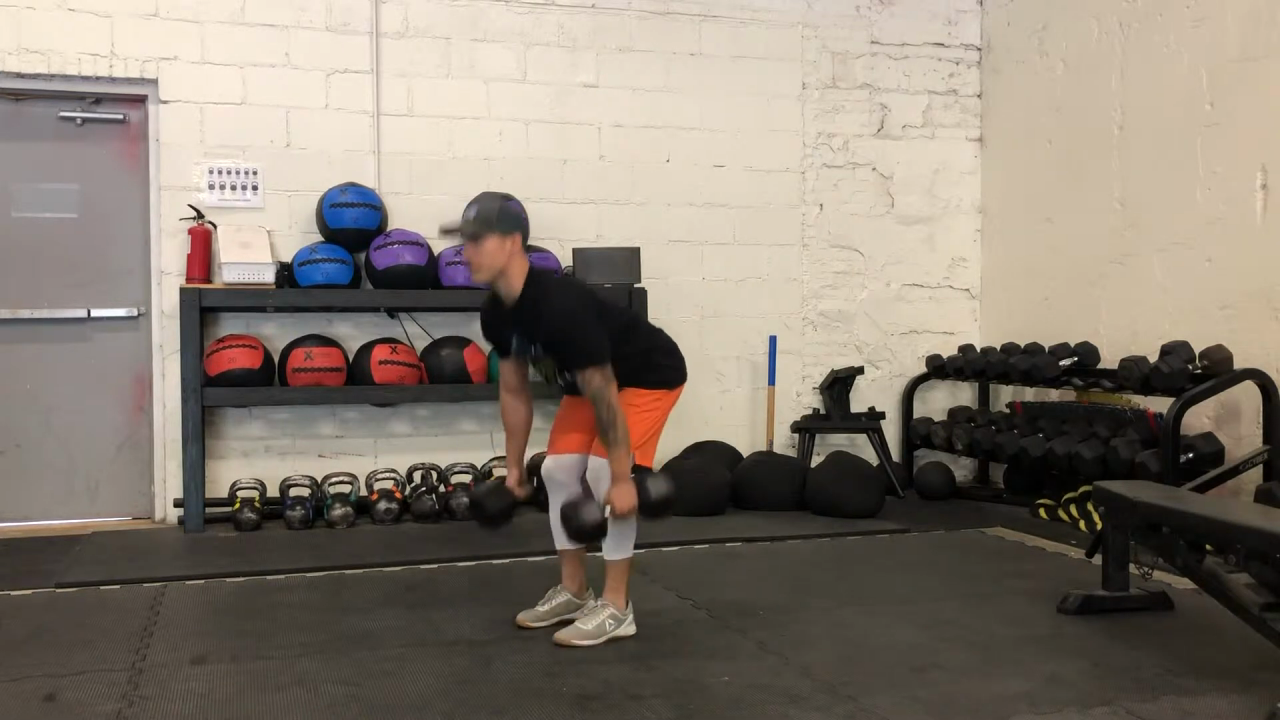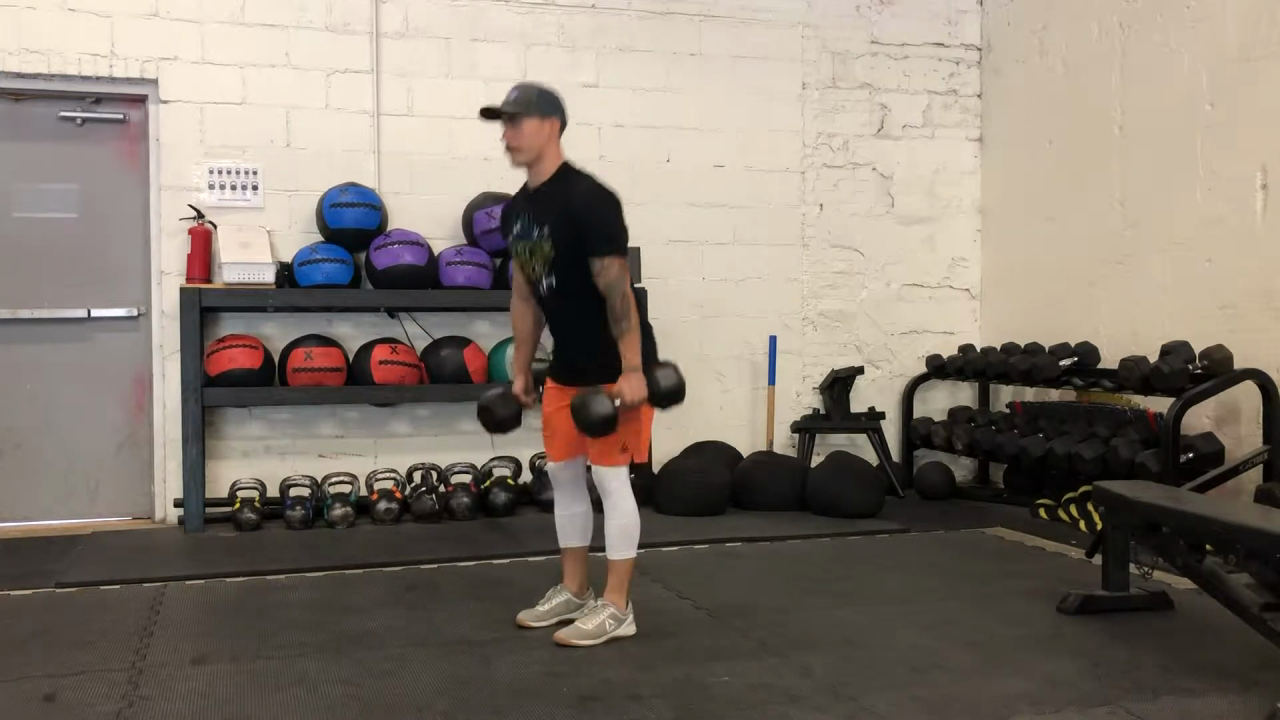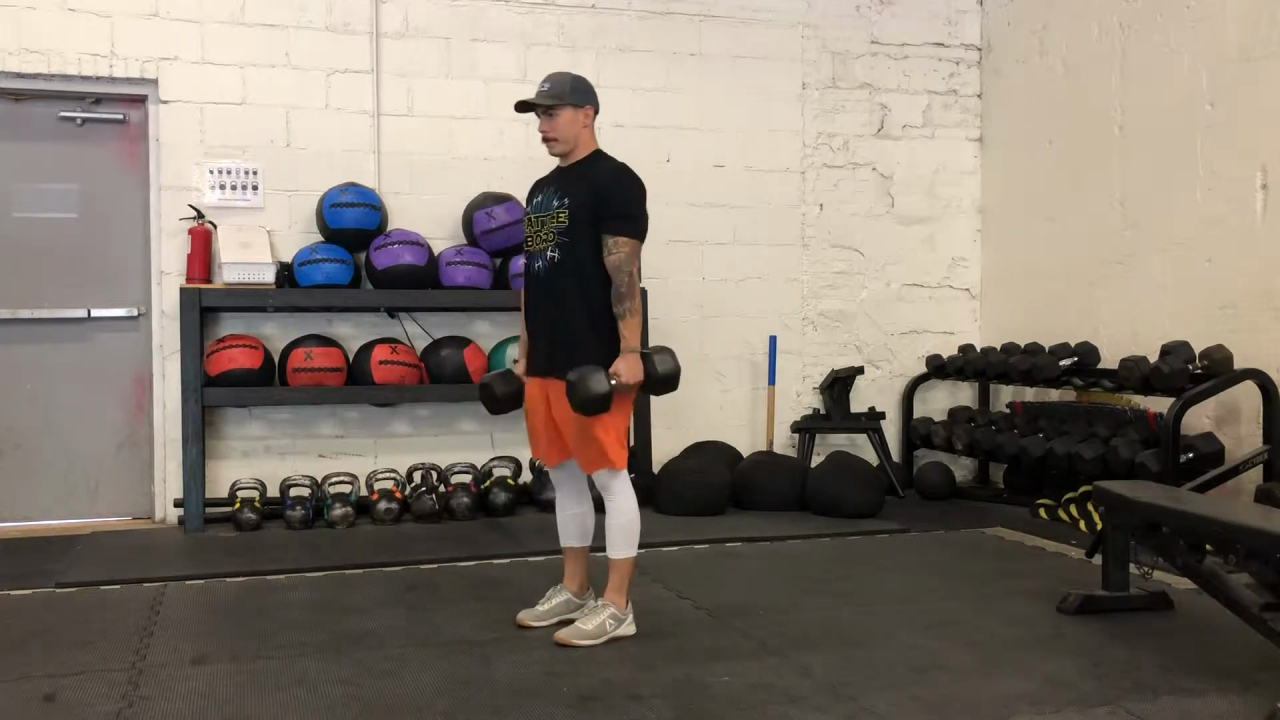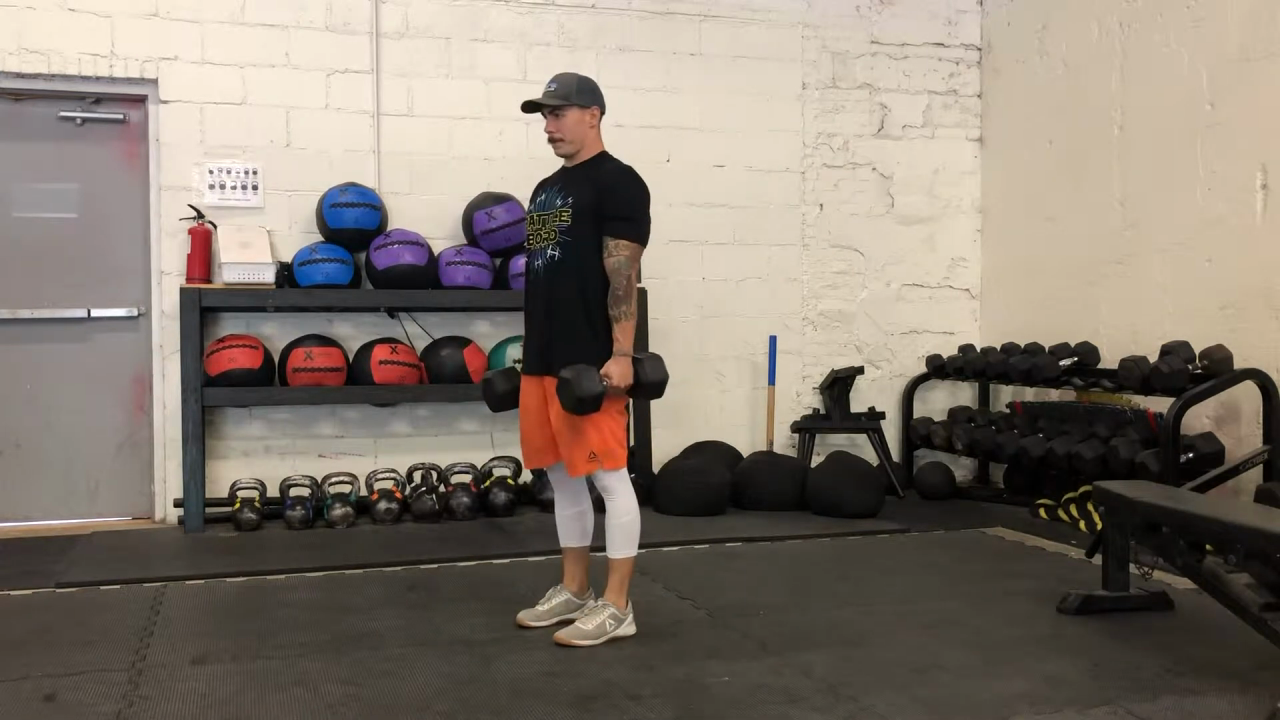
dt=0.3s
person 1, frame 1
left shoulder: (563, 306)
right shoulder: (497, 312)
left elbow: (605, 397)
right elbow: (513, 391)
left wrist: (621, 482)
right wrist: (514, 463)
left hip: (649, 373)
right hip: (593, 379)
left knee: (601, 473)
right knee: (559, 470)
left ankle: (615, 608)
right ankle: (573, 592)
person 1, frame 2
left shoulder: (586, 199)
right shoulder: (516, 209)
left elbow: (617, 287)
right elbow: (525, 296)
left wrist: (632, 372)
right wrist: (521, 370)
left hip: (614, 366)
right hip: (568, 366)
left knee: (608, 475)
right knee: (563, 472)
left ankle: (616, 606)
right ankle: (573, 592)
person 1, frame 3
left shoulder: (613, 180)
right shoulder: (542, 189)
left elbow: (624, 271)
left wrist: (630, 351)
right wrist: (525, 354)
left hip: (594, 361)
right hip: (547, 361)
left knee: (609, 476)
right knee: (565, 476)
left ankle: (617, 607)
right ankle: (574, 591)
person 1, frame 4
left shoulder: (617, 182)
right shoulder: (547, 188)
left elbow: (622, 274)
left wrist: (622, 354)
right wrist: (530, 356)
left hip: (589, 362)
right hip: (542, 361)
left knee: (608, 476)
right knee: (562, 477)
left ankle: (616, 606)
right ankle: (574, 591)
